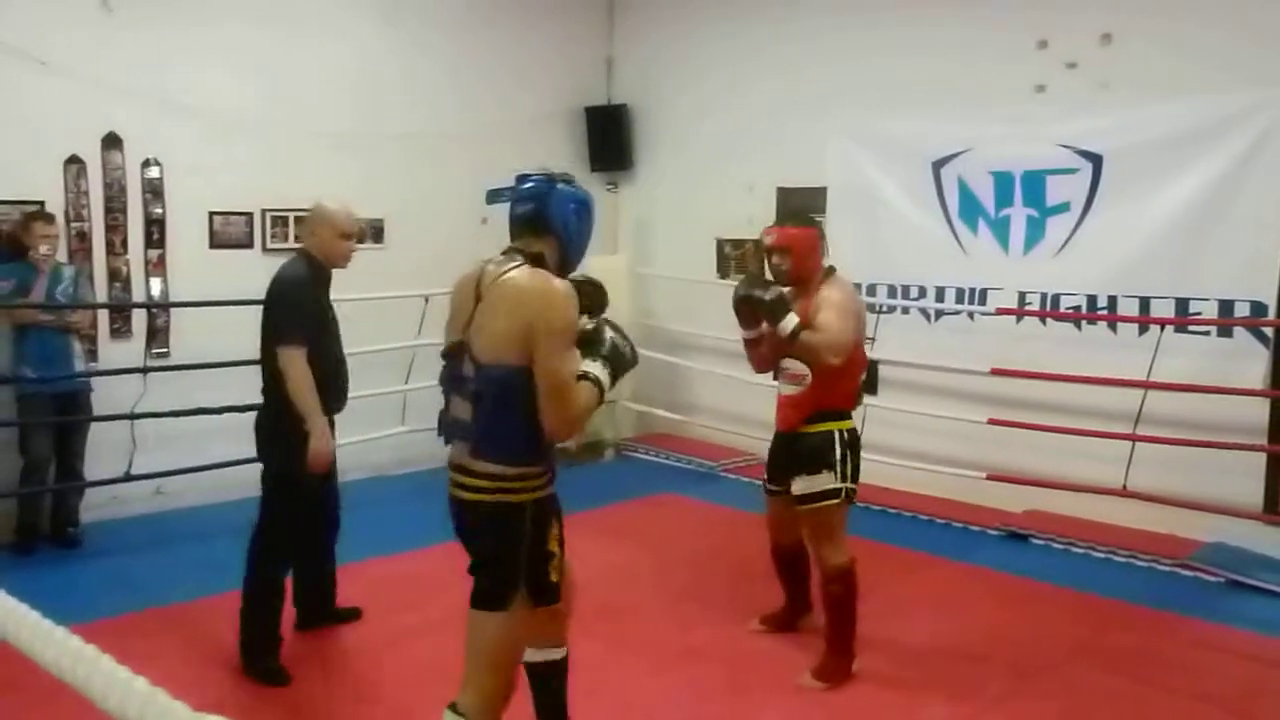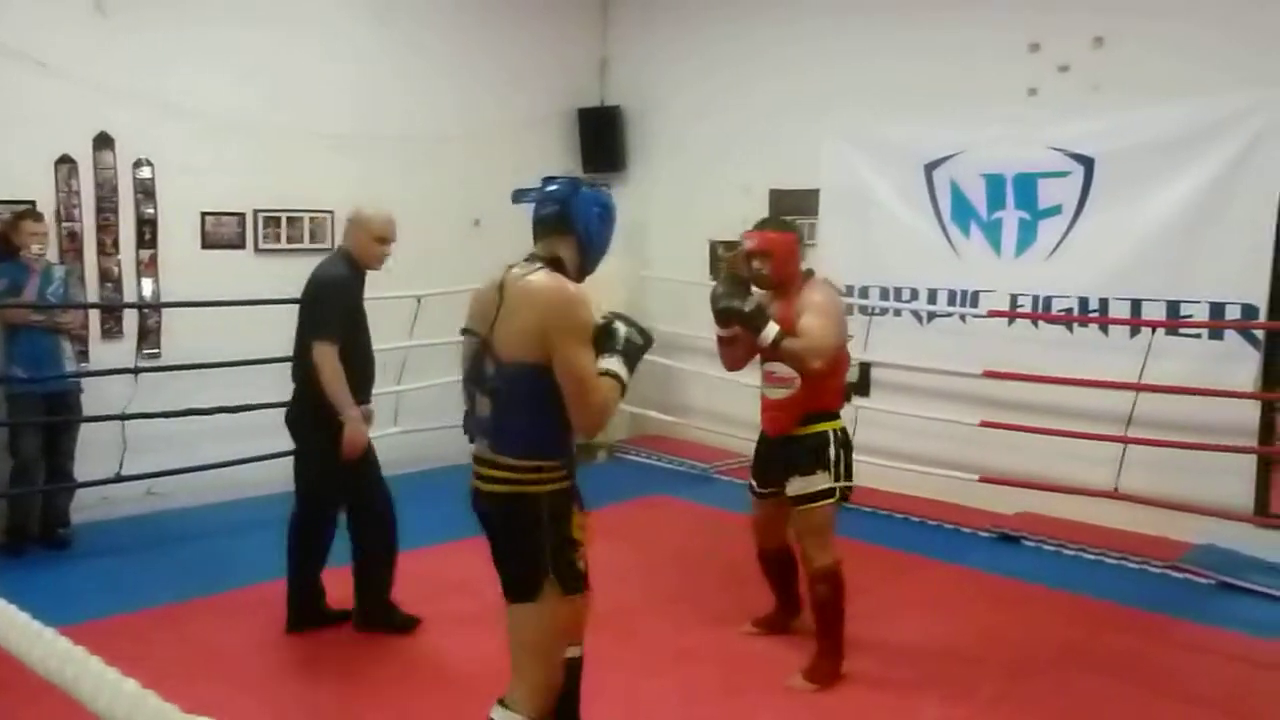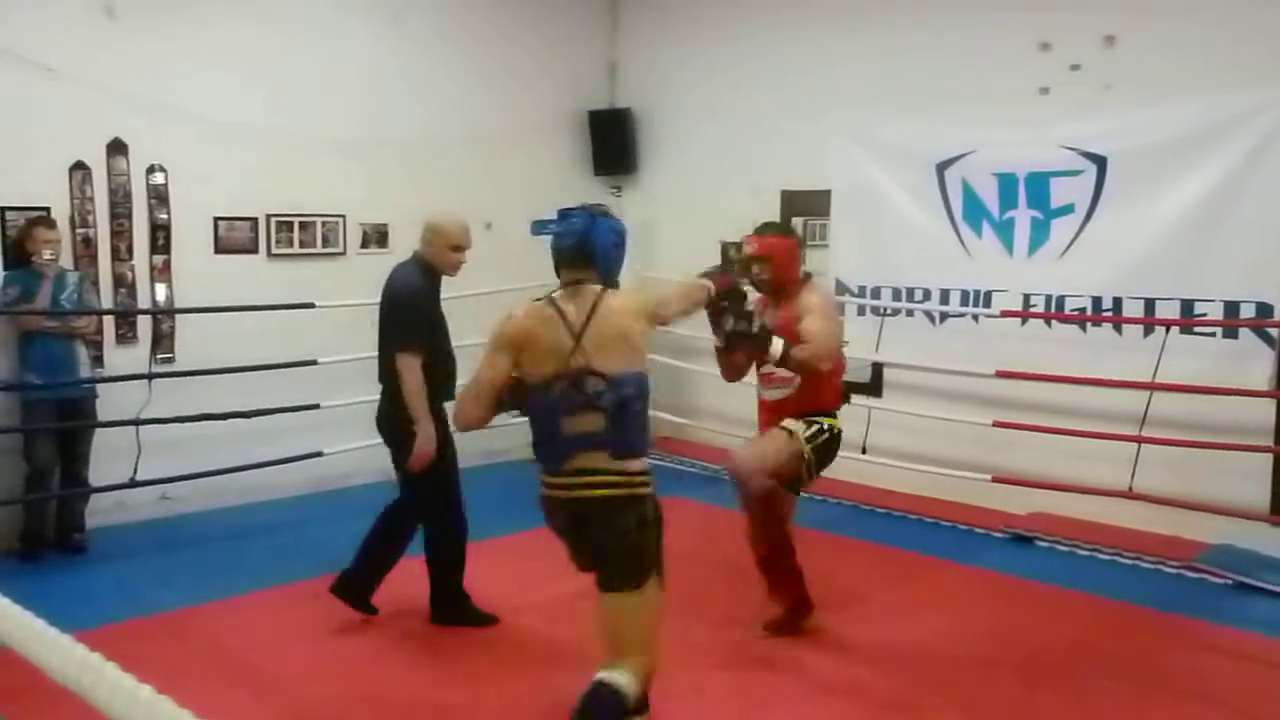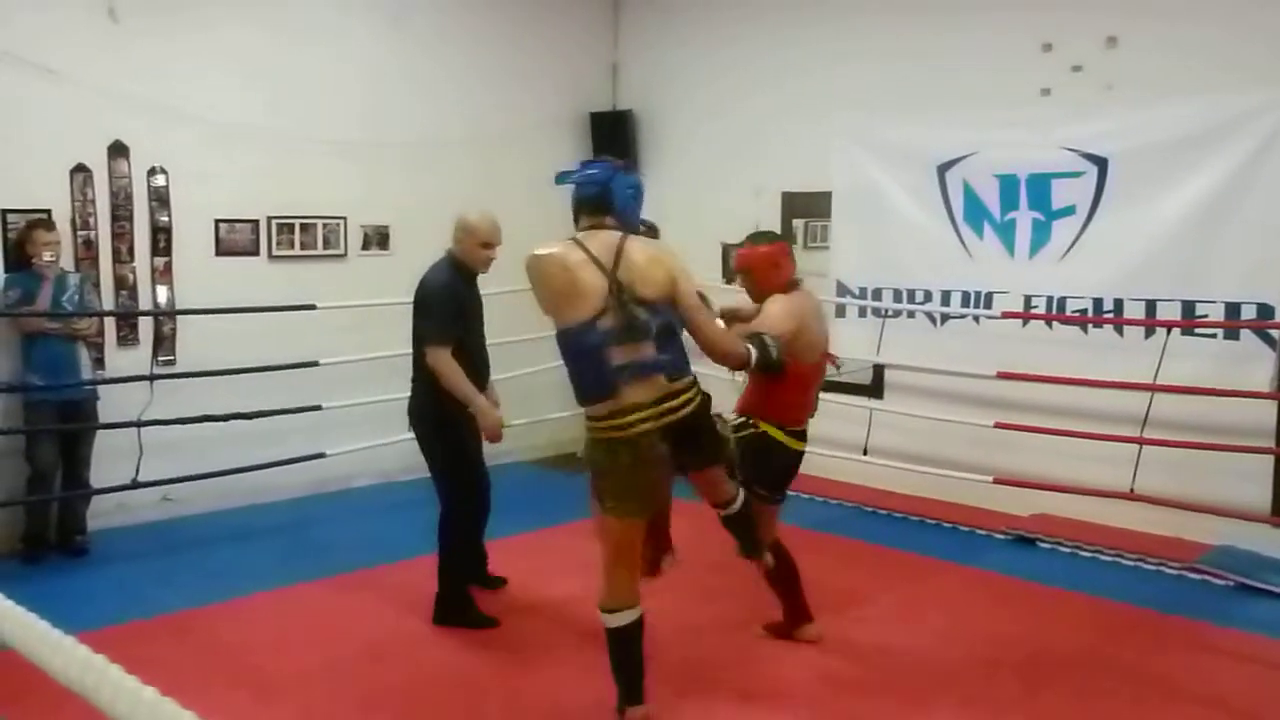
dt=0.4s
person 1, frame 1
left shoulder: (470, 284)
right shoulder: (549, 293)
right elbow: (560, 422)
right wrist: (602, 363)
left hip: (470, 484)
right hip: (512, 497)
left knee: (550, 607)
person 1, frame 2
left shoulder: (490, 290)
right shoulder: (563, 297)
right elbow: (589, 419)
right wrist: (619, 355)
left hip: (494, 480)
right hip: (534, 492)
left knee: (570, 610)
person 1, frame 3
left shoulder: (521, 324)
right shoulder: (631, 307)
left elbow: (467, 416)
right elbow: (685, 298)
right wrist: (716, 279)
left hip: (560, 497)
right hip: (622, 494)
left knee: (620, 592)
right knee: (630, 662)
person 1, frame 4
left shoulder: (545, 262)
right shoulder: (656, 256)
right elbow: (718, 346)
right wrist: (758, 350)
left hip: (617, 433)
right hip: (681, 410)
left knee: (621, 571)
right knee: (717, 485)
right ankle: (755, 549)
person 2, frame 1
left shoulder: (837, 296)
right shoulder: (791, 298)
left elbow: (832, 354)
right elbow: (762, 363)
left wrist: (783, 317)
right wrist: (751, 322)
left hip: (826, 435)
right hip: (790, 432)
left knee: (827, 543)
right knee: (780, 528)
left ankle: (840, 655)
right ankle: (795, 608)
person 2, frame 2
left shoulder: (818, 298)
right shoulder: (766, 301)
left elbow: (815, 358)
right elbow: (733, 362)
left wrist: (761, 327)
right wrist: (728, 320)
left hip: (816, 437)
right hip: (775, 435)
left knee: (816, 547)
right knee: (766, 530)
left ankle: (829, 656)
right ankle: (788, 610)
person 2, frame 3
left shoulder: (813, 303)
right shoulder: (758, 308)
left elbow: (821, 360)
right elbow: (732, 373)
left wrist: (765, 344)
right wrist: (724, 332)
left hip: (813, 426)
right hip: (778, 429)
left knee: (745, 466)
right knee: (760, 531)
left ankle: (782, 576)
right ankle: (796, 607)
person 2, frame 4
left shoulder: (784, 309)
right shoulder: (801, 305)
right wrist: (726, 318)
left hip: (759, 436)
right hip: (784, 438)
right knee: (760, 533)
right ankle: (798, 619)
person 3, frame 1
left shoulder: (313, 279)
right shoulder: (295, 282)
right elbow: (290, 360)
right wrist: (317, 428)
left hip: (311, 425)
right hip: (291, 430)
left knee: (320, 519)
right knee: (279, 535)
left ankle: (316, 606)
right ankle: (258, 647)
person 3, frame 2
left shoulder: (339, 275)
right shoulder: (335, 281)
right elbow: (324, 354)
left wrist: (355, 407)
right wrist: (351, 418)
left hip: (315, 413)
right hip: (325, 417)
left knee: (315, 510)
right knee: (373, 510)
left ankle: (304, 609)
right ankle: (375, 608)
person 3, frame 3
left shoulder: (412, 277)
right shoulder: (414, 289)
right elbow: (408, 364)
right wrist: (425, 428)
left hip: (402, 414)
right hip: (416, 417)
left knee: (414, 504)
right knee: (444, 511)
left ankle: (354, 582)
right ankle: (450, 603)
person 3, frame 4
left shoulder: (463, 278)
right shoulder: (440, 286)
right elbow: (437, 357)
left wrist: (487, 392)
right wrist: (482, 407)
left hip: (454, 408)
right hip: (440, 411)
left knee: (474, 492)
right knee: (462, 500)
left ankle: (472, 569)
right ankle: (452, 604)
person 4, frame 1
left shoulder: (72, 274)
left elbow: (84, 320)
left wrist: (43, 317)
right wrist: (42, 273)
left hip: (73, 379)
right hip: (34, 382)
left knee: (72, 458)
right knee: (37, 458)
left ankle: (65, 524)
right ankle: (28, 530)
person 4, frame 2
left shoulder: (62, 274)
left elbow: (76, 322)
left wrist: (34, 318)
left hip: (63, 379)
left knee: (62, 459)
left ankle: (55, 525)
person 4, frame 3
left shoulder: (77, 280)
left elbow: (90, 325)
left wrist: (47, 324)
right wrist: (46, 279)
left hip: (78, 385)
right hip: (38, 388)
left knee: (76, 464)
right knee: (41, 465)
left ankle: (71, 530)
right ankle: (33, 536)
person 4, frame 4
left shoulder: (78, 281)
left elbow: (92, 326)
left wrist: (49, 325)
right wrist: (47, 280)
left hip: (79, 387)
right hip: (40, 390)
left knee: (78, 466)
right knee: (43, 467)
left ankle: (72, 532)
right ankle: (35, 538)
